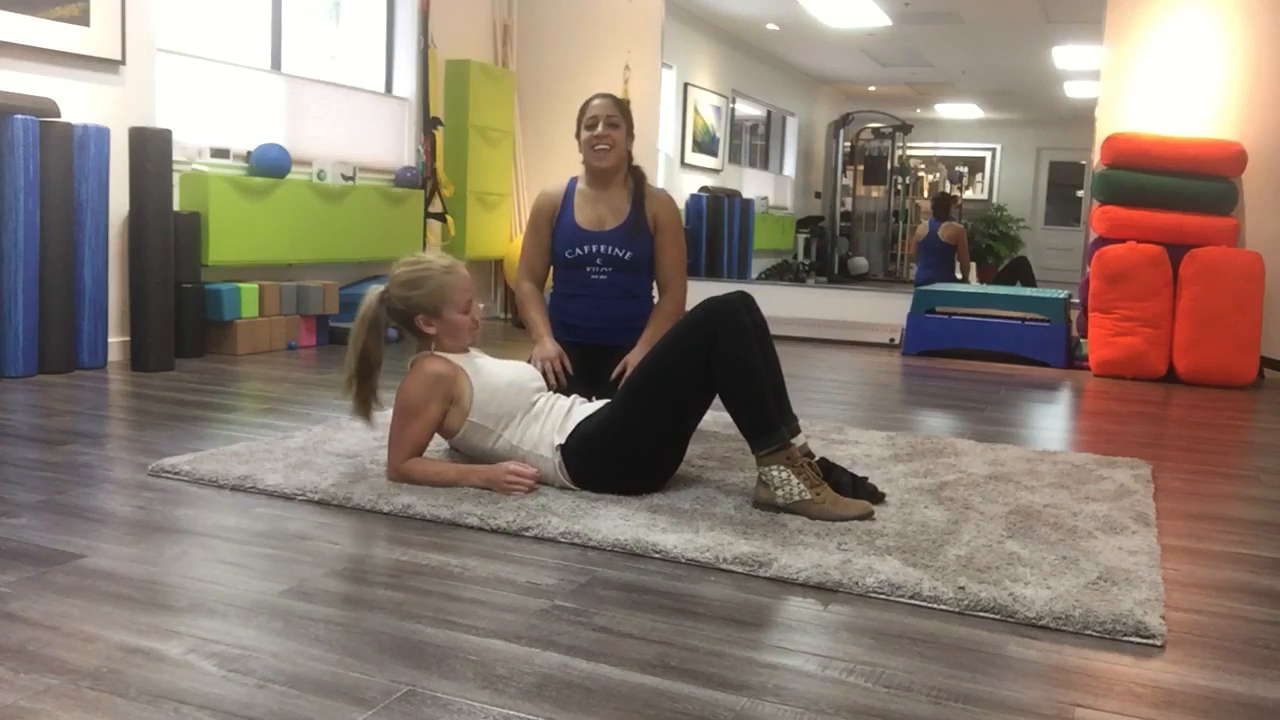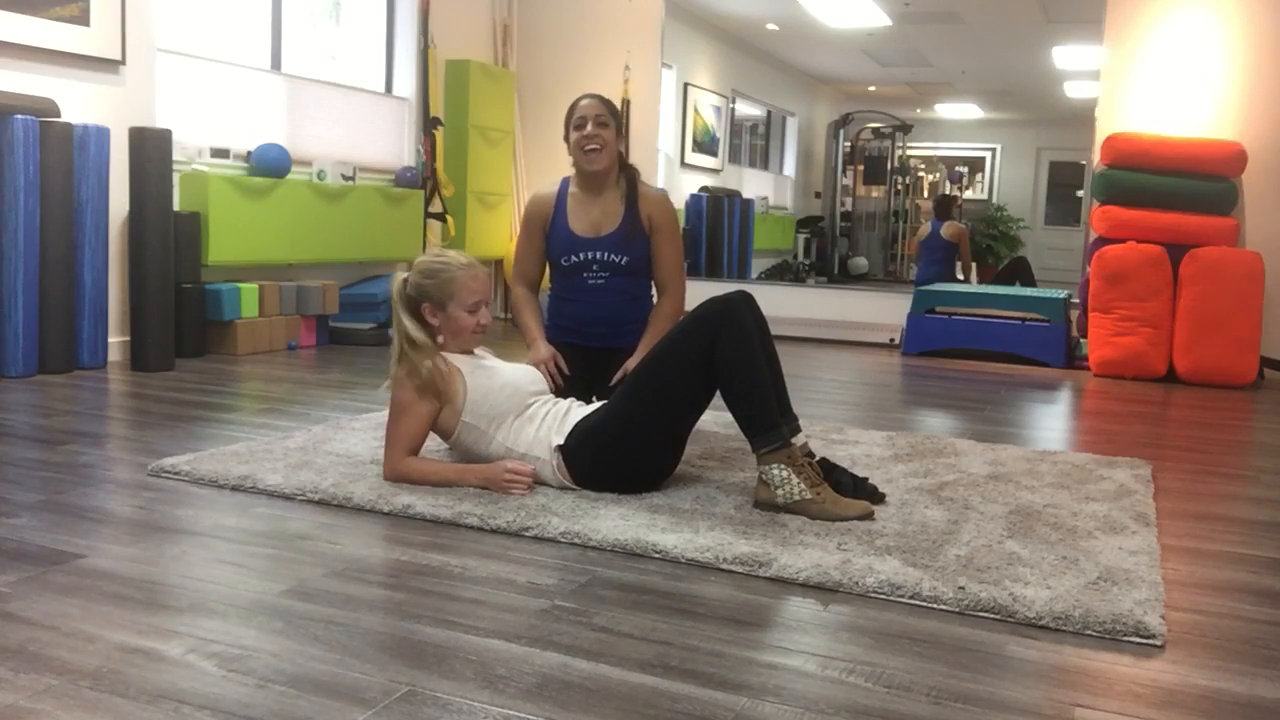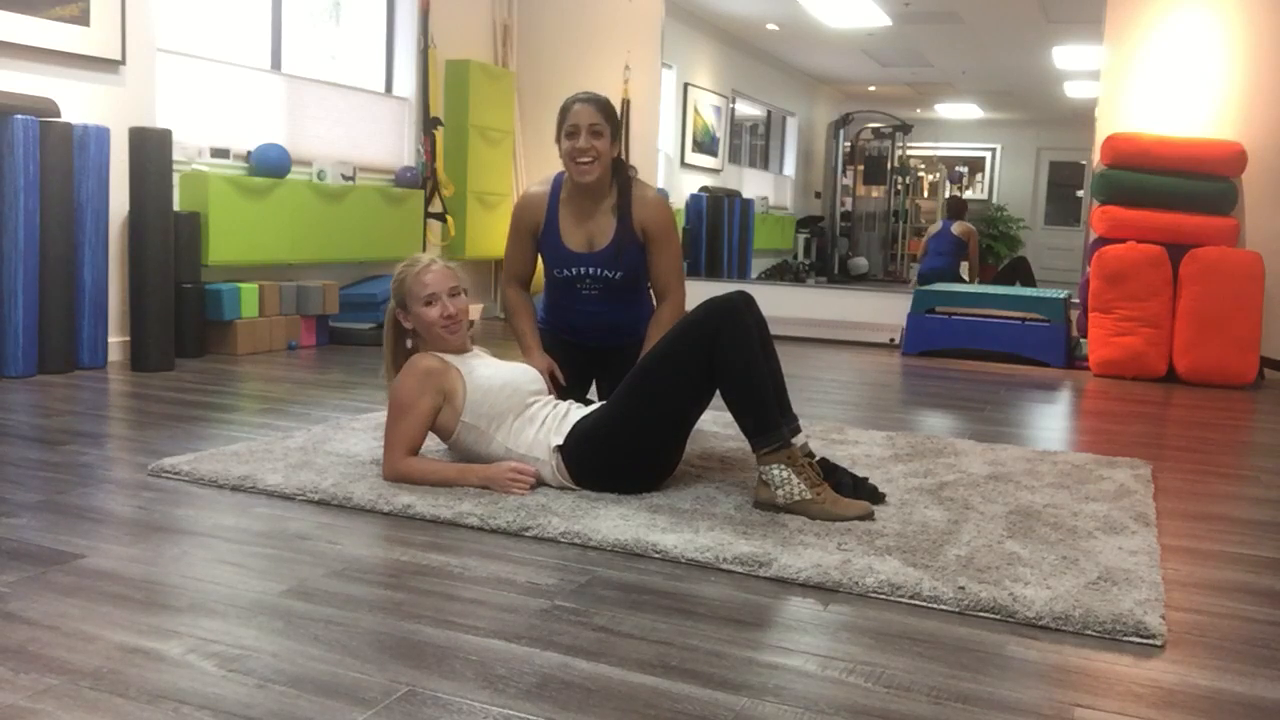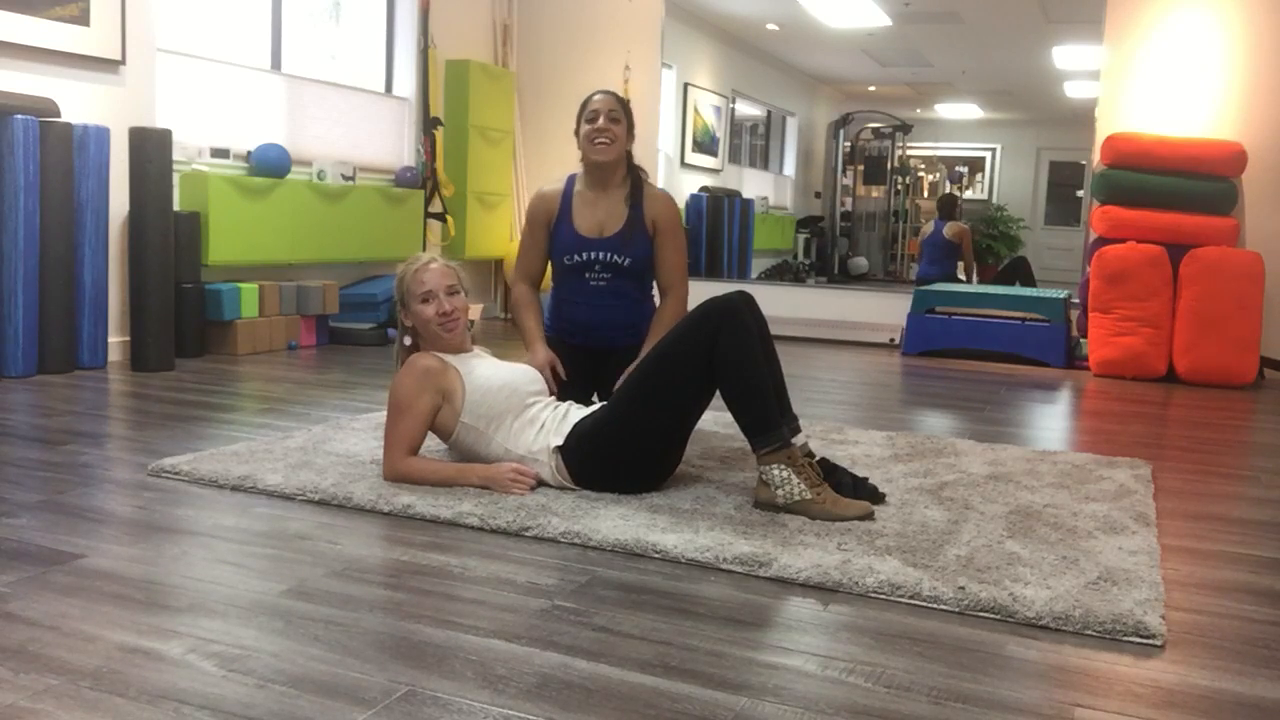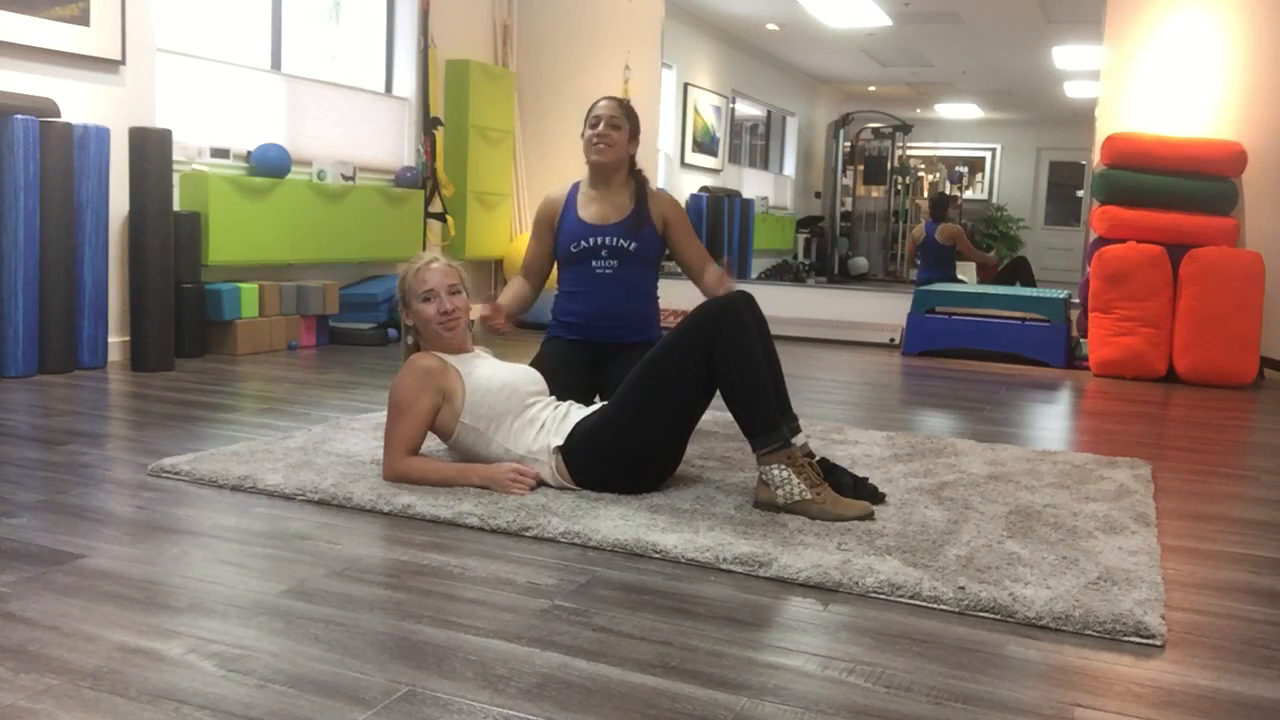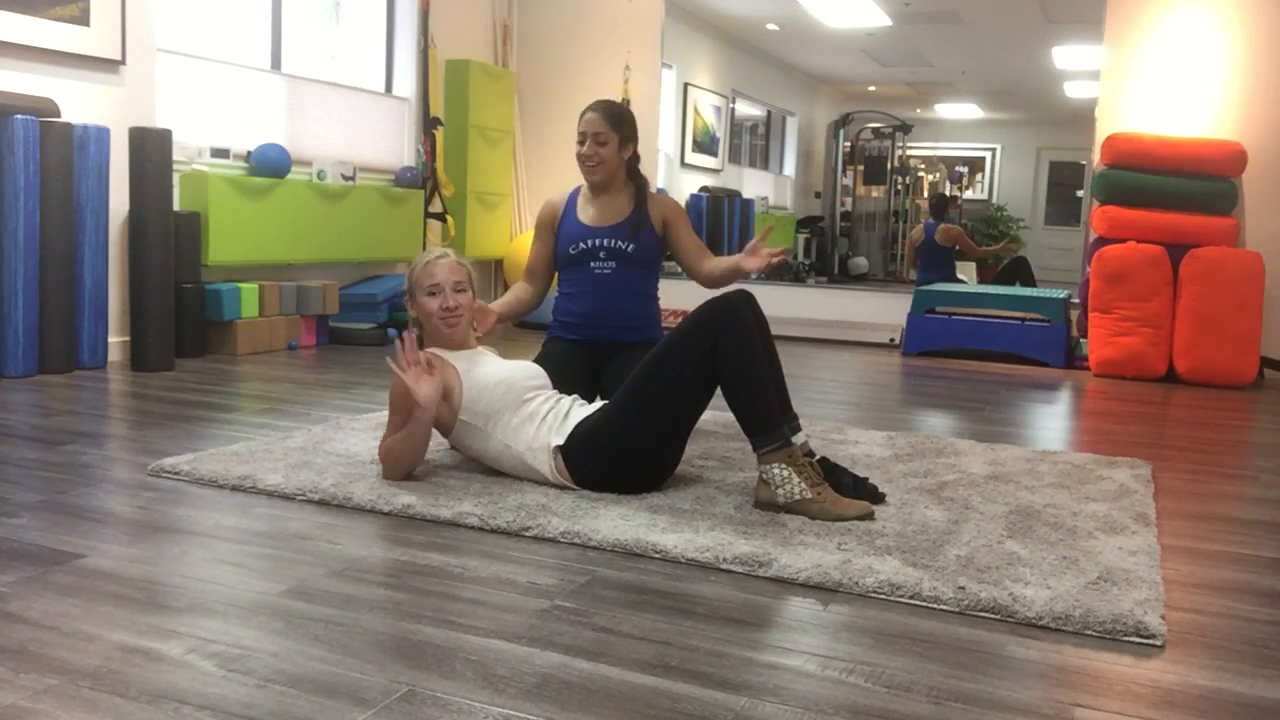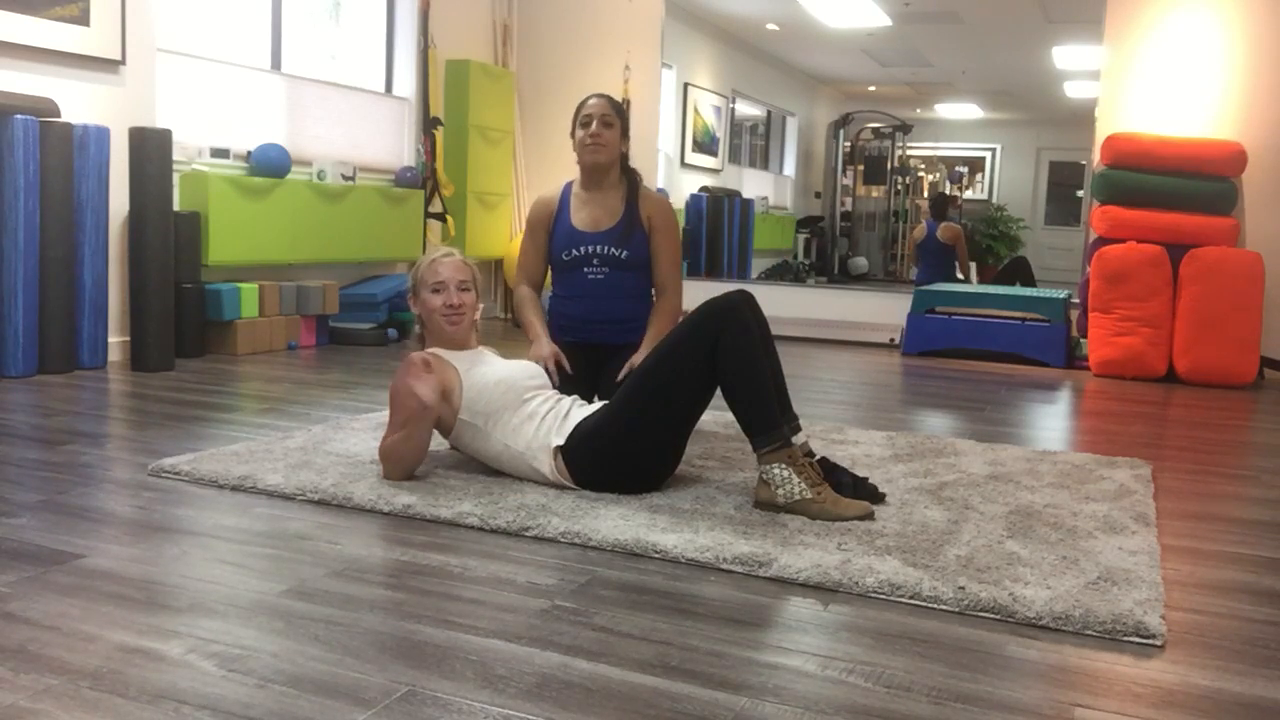
dt=0.5s
person 1, frame 1
left shoulder: (465, 357)
right shoulder: (432, 375)
right elbow: (400, 466)
right wrist: (484, 475)
left hip: (600, 432)
right hip: (597, 458)
left knee: (734, 307)
right knee: (719, 319)
left ankle: (792, 458)
right ankle: (782, 476)
person 1, frame 2
left shoulder: (475, 358)
right shoulder: (427, 373)
right elbow: (396, 465)
right wrist: (484, 473)
left hip: (602, 438)
right hip: (591, 457)
left knee: (735, 309)
right knee: (722, 319)
left ankle: (791, 459)
right ankle: (783, 478)
person 1, frame 3
left shoulder: (475, 357)
right shoulder: (425, 372)
right elbow: (396, 465)
right wrist: (484, 474)
left hip: (599, 439)
right hip: (590, 457)
left knee: (735, 307)
right knee: (721, 319)
left ankle: (793, 458)
right ankle: (782, 477)
person 1, frame 4
left shoulder: (477, 357)
right shoulder: (423, 372)
right elbow: (395, 465)
right wrist: (483, 473)
left hip: (597, 439)
right hip: (589, 458)
left knee: (735, 309)
right knee: (721, 317)
left ankle: (792, 459)
right ankle: (782, 477)
person 1, frame 5
left shoulder: (479, 358)
right shoulder: (424, 372)
right elbow: (396, 465)
right wrist: (484, 473)
left hip: (599, 439)
right hip: (590, 458)
left knee: (736, 307)
right knee: (721, 317)
left ankle: (792, 459)
right ankle: (783, 477)
person 1, frame 6
left shoulder: (483, 355)
right shoulder: (427, 368)
right elbow: (393, 467)
right wrist: (424, 409)
left hip: (603, 440)
right hip: (591, 457)
left knee: (736, 307)
right knee: (723, 318)
left ankle: (792, 459)
right ankle: (782, 477)
person 1, frame 7
left shoulder: (484, 357)
right shoulder: (426, 368)
right elbow: (396, 467)
right wrist: (423, 412)
left hip: (601, 439)
right hip: (590, 457)
left knee: (736, 307)
right knee: (723, 318)
left ankle: (793, 460)
right ankle: (783, 476)
person 2, frame 1
left shoulder: (657, 206)
right shoulder: (552, 202)
left elbow: (673, 291)
right elbow: (528, 282)
left wrist: (644, 349)
right wrist: (543, 340)
left hip: (628, 352)
right hip: (565, 348)
person 2, frame 2
left shoulder: (652, 204)
right shoulder: (544, 204)
left elbow: (672, 293)
right elbow: (523, 285)
left wrist: (644, 355)
right wrist: (537, 343)
left hip: (628, 351)
right hip: (563, 348)
person 2, frame 3
left shoulder: (649, 207)
right shoulder: (534, 204)
left elbow: (670, 298)
right elbow: (514, 285)
right wrist: (533, 353)
left hip: (630, 344)
right hip: (559, 340)
person 2, frame 4
left shoulder: (658, 205)
right shoulder: (549, 201)
left elbow: (674, 294)
right elbow: (524, 284)
right wrist: (537, 347)
left hip: (630, 350)
right hip: (565, 346)
person 2, frame 5
left shoulder: (659, 206)
right shoulder: (556, 206)
left elbow: (703, 268)
right elbow: (528, 277)
left wrist: (721, 286)
right wrist: (502, 307)
left hip: (636, 346)
right hip: (568, 343)
person 2, frame 6
left shoulder: (659, 209)
right shoulder: (557, 210)
left elbow: (704, 266)
right elbow: (531, 281)
left wrist: (740, 262)
right wrist: (496, 309)
left hip: (636, 346)
right hip: (569, 341)
person 2, frame 7
left shoulder: (653, 208)
right shoulder: (548, 207)
left elbow: (669, 293)
right elbow: (526, 285)
left wrist: (647, 352)
right wrist: (541, 339)
left hip: (629, 348)
right hip: (566, 346)
